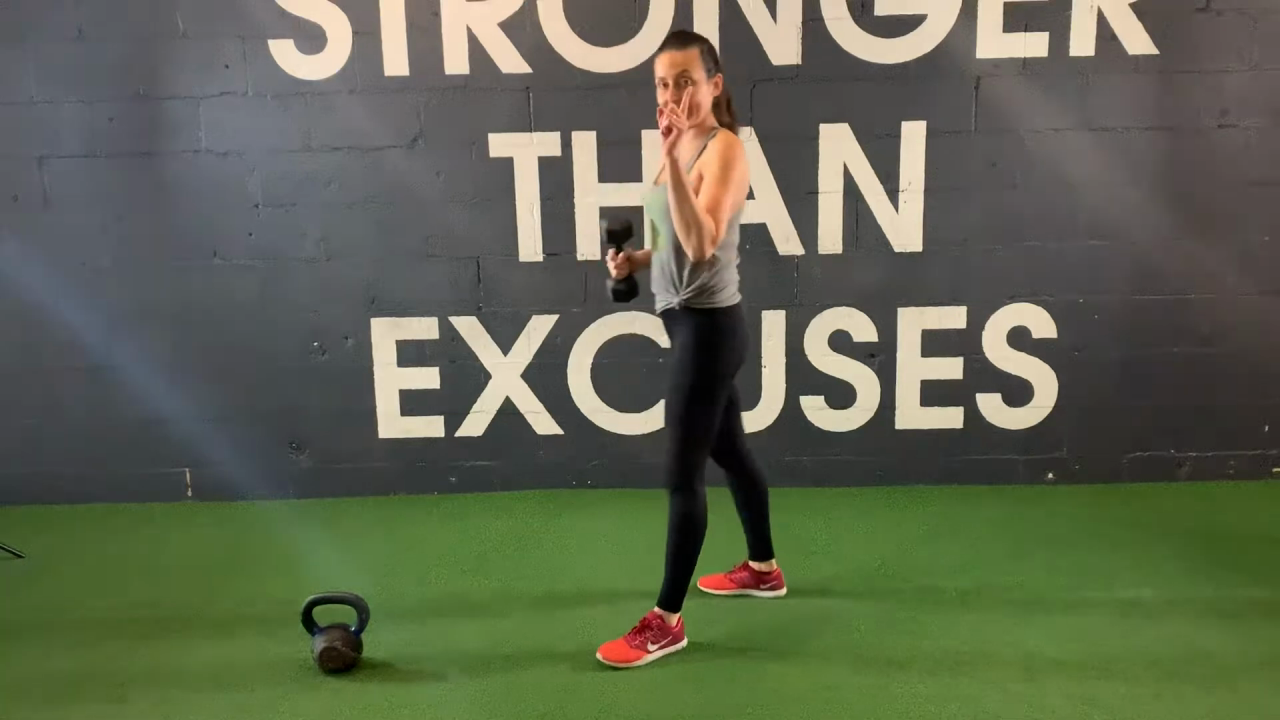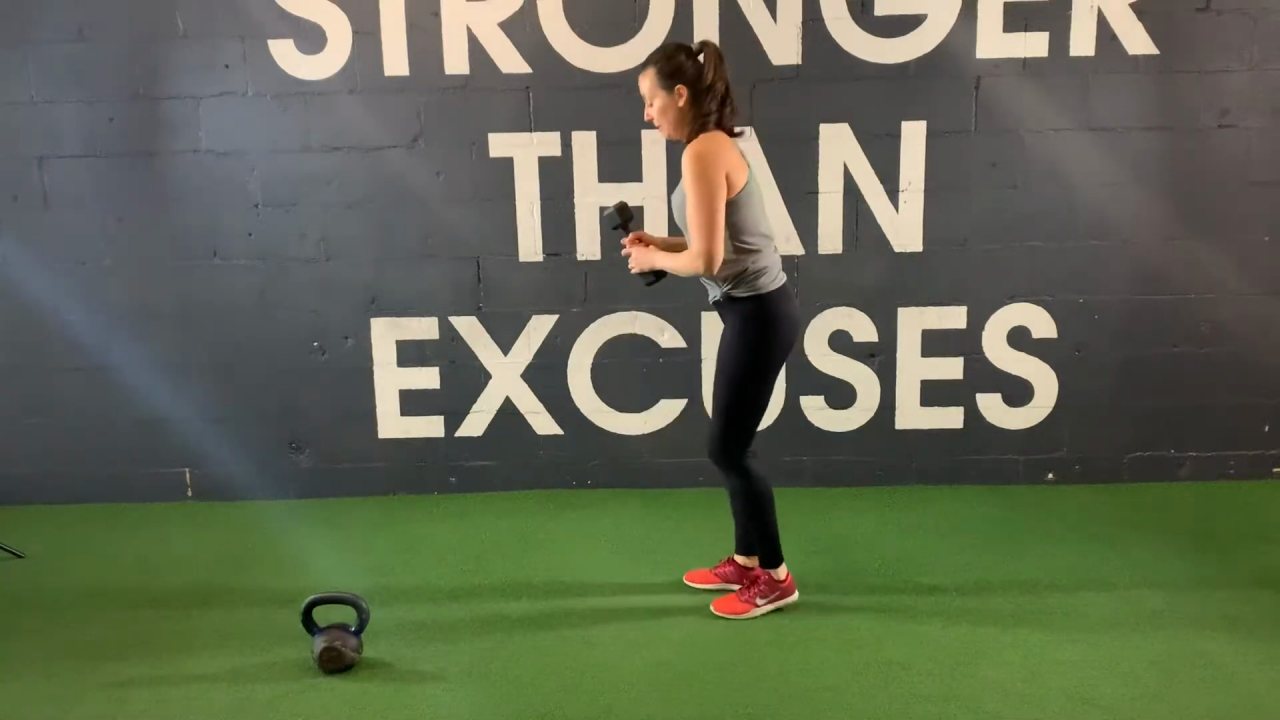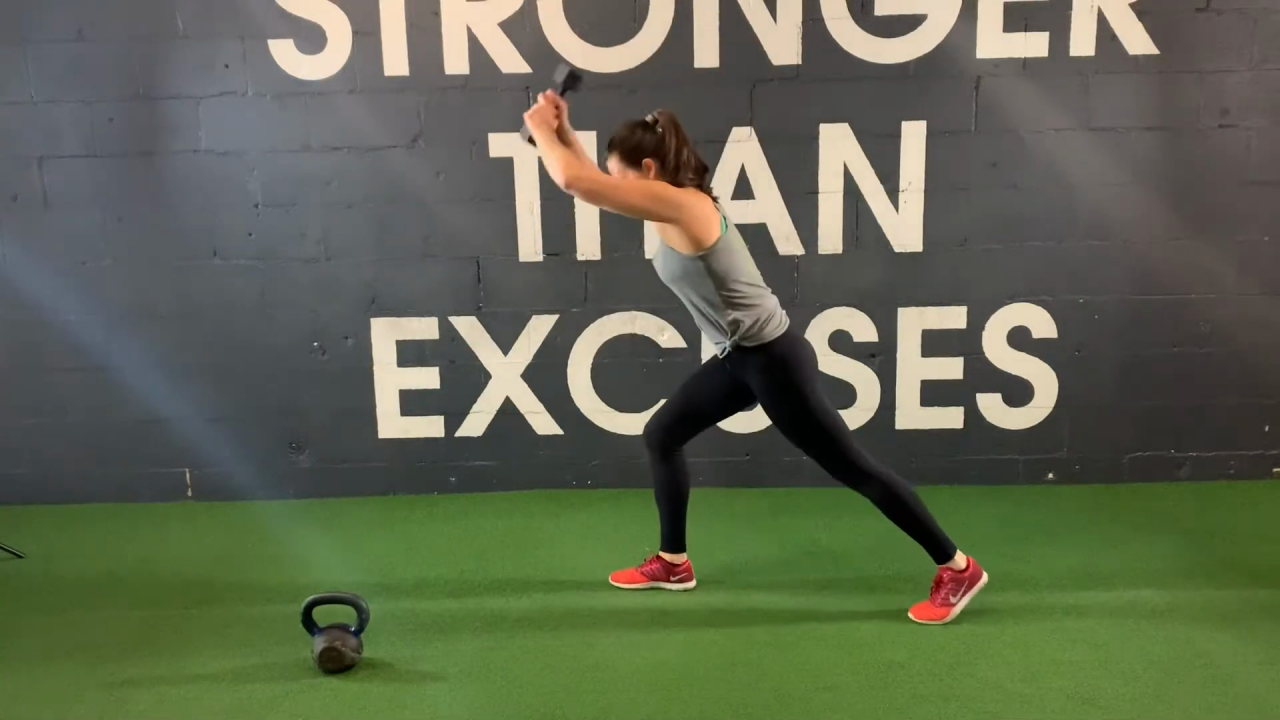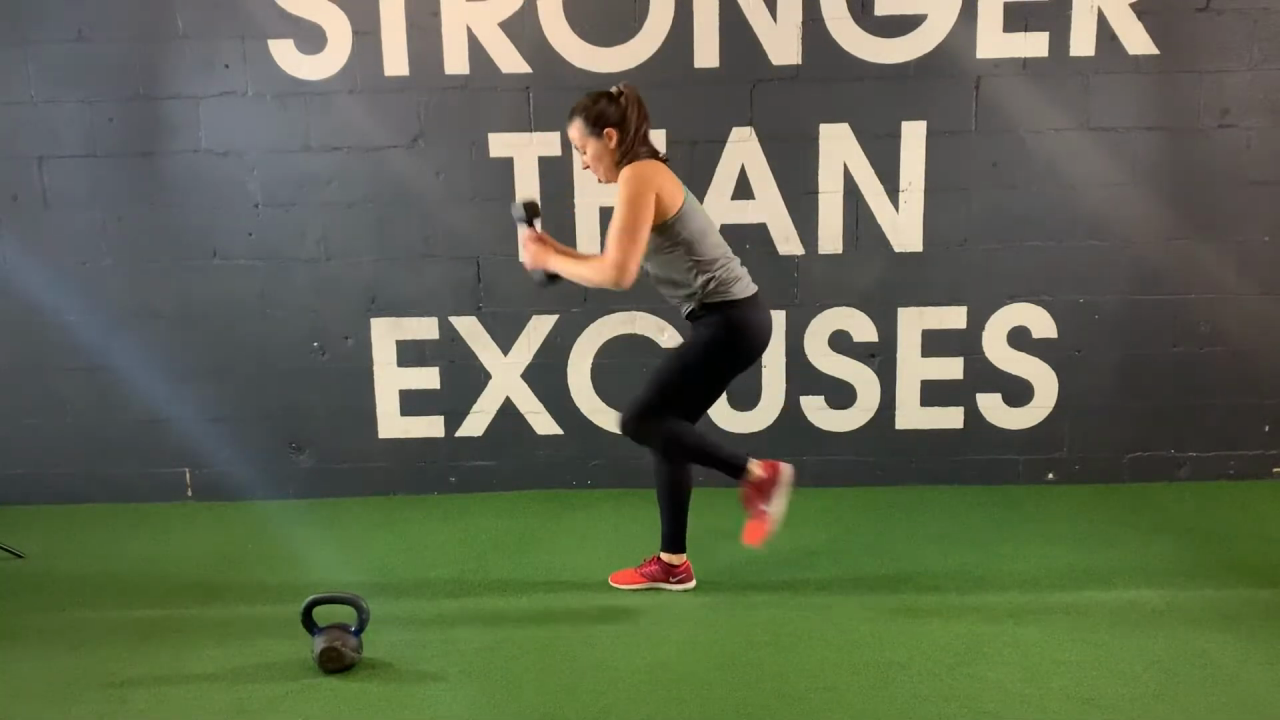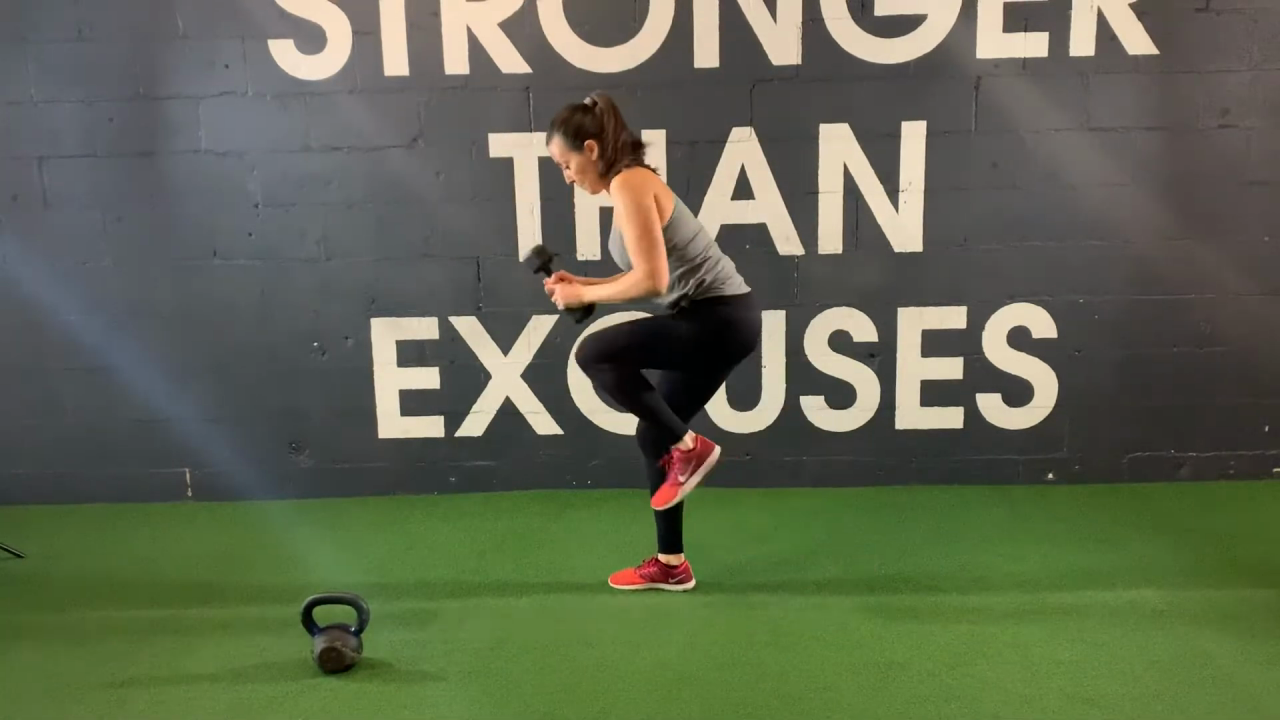
dt=1s
person 1, frame 1
left shoulder: (725, 148)
right shoulder: (680, 149)
left elbow: (703, 246)
left wrist: (671, 161)
right wrist: (639, 258)
left hip: (709, 327)
right hip: (689, 322)
left knee: (682, 474)
right knee: (728, 450)
left ankle: (666, 619)
right ankle: (763, 567)
person 1, frame 2
left shoulder: (702, 153)
right shoulder: (715, 146)
left elbow: (708, 260)
left wrist: (655, 261)
right wrist: (660, 243)
left hip: (757, 314)
right hip: (753, 310)
left knee: (727, 450)
right knee: (733, 446)
left ankle: (774, 576)
right ankle: (747, 561)
person 1, frame 3
left shoulder: (677, 203)
right shoulder: (679, 202)
left elbow: (573, 182)
right elbow: (593, 182)
left wrist: (540, 131)
right wrist: (560, 131)
left hip: (773, 358)
right hip: (740, 356)
left knee: (851, 466)
right knee: (660, 435)
left ankle: (957, 568)
right ankle: (672, 562)
person 1, frame 4
left shoulder: (639, 177)
right shoulder: (643, 176)
left elbow: (616, 274)
right elbow: (624, 266)
left wrist: (553, 260)
right wrist: (558, 253)
left hip: (732, 321)
right hip: (722, 320)
left knee: (640, 422)
right knee: (661, 429)
left ankle: (757, 474)
right ankle: (672, 563)
person 1, frame 5
left shoulder: (630, 185)
right shoulder: (628, 183)
left elbow: (651, 281)
right elbow: (642, 273)
left wrist: (581, 294)
right wrist: (578, 285)
left hip: (723, 317)
right hip: (711, 317)
left knee: (596, 354)
right knee: (655, 433)
left ankle: (688, 449)
right ankle: (671, 563)
